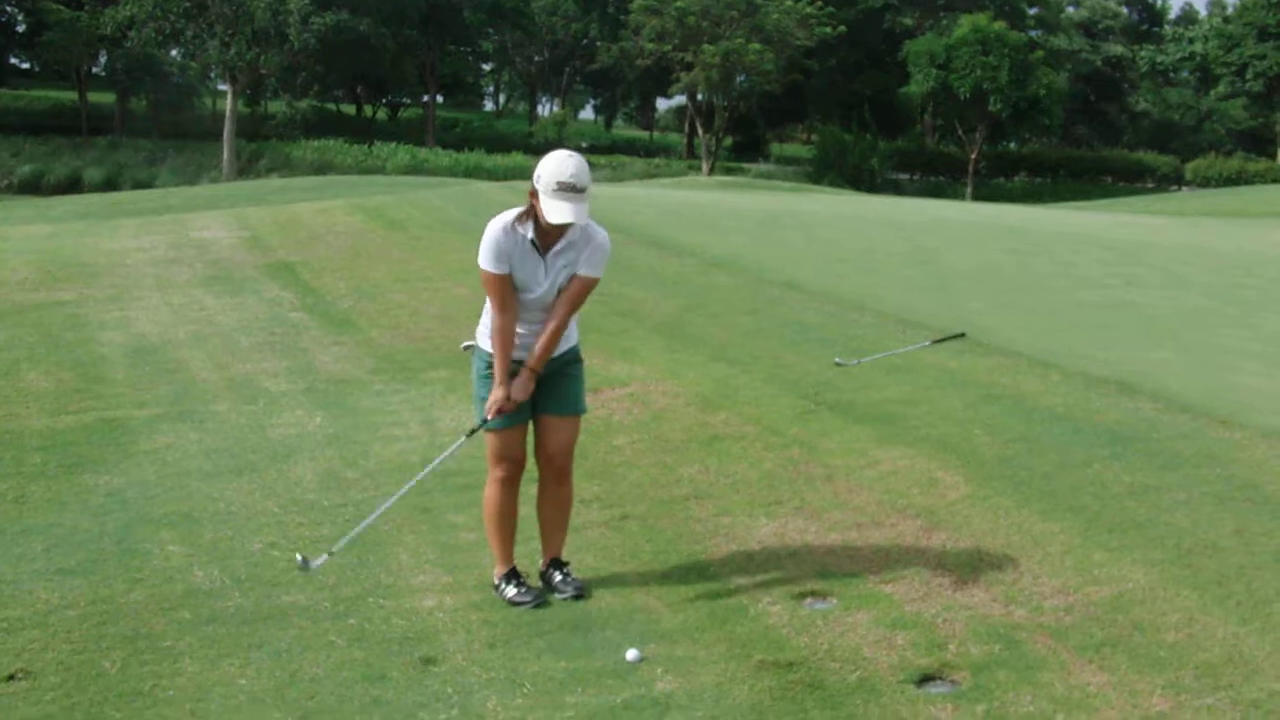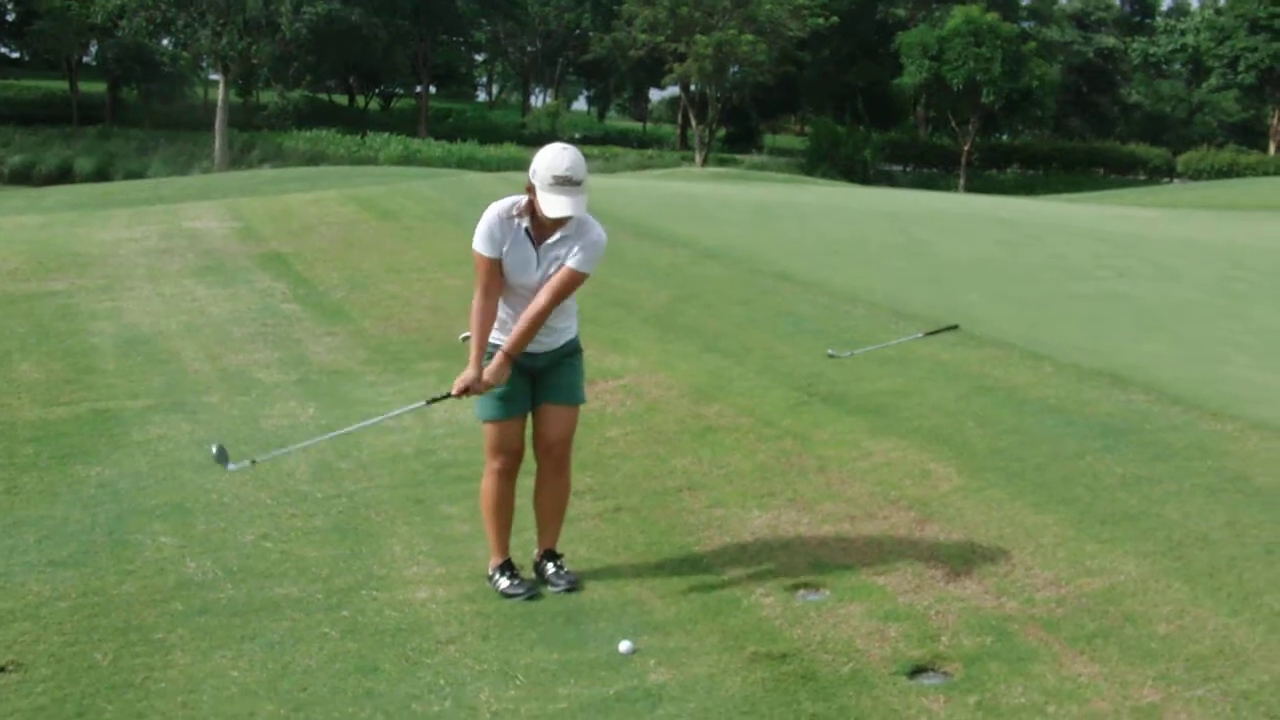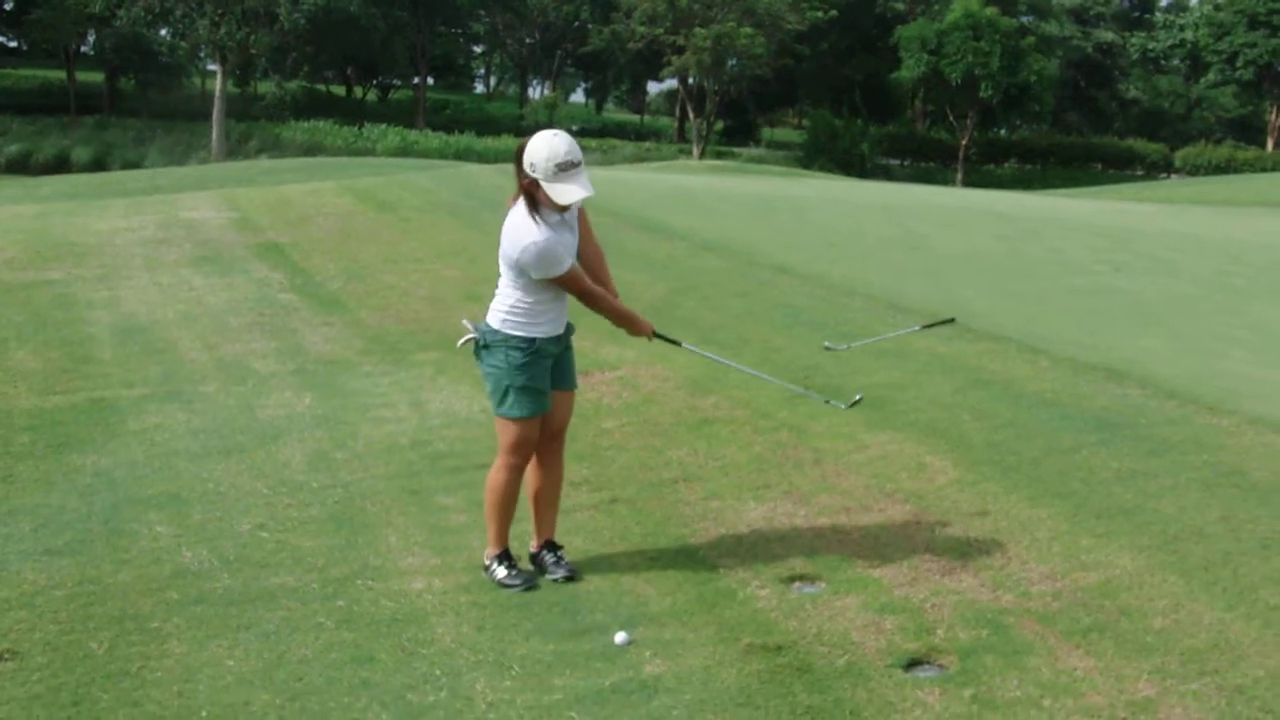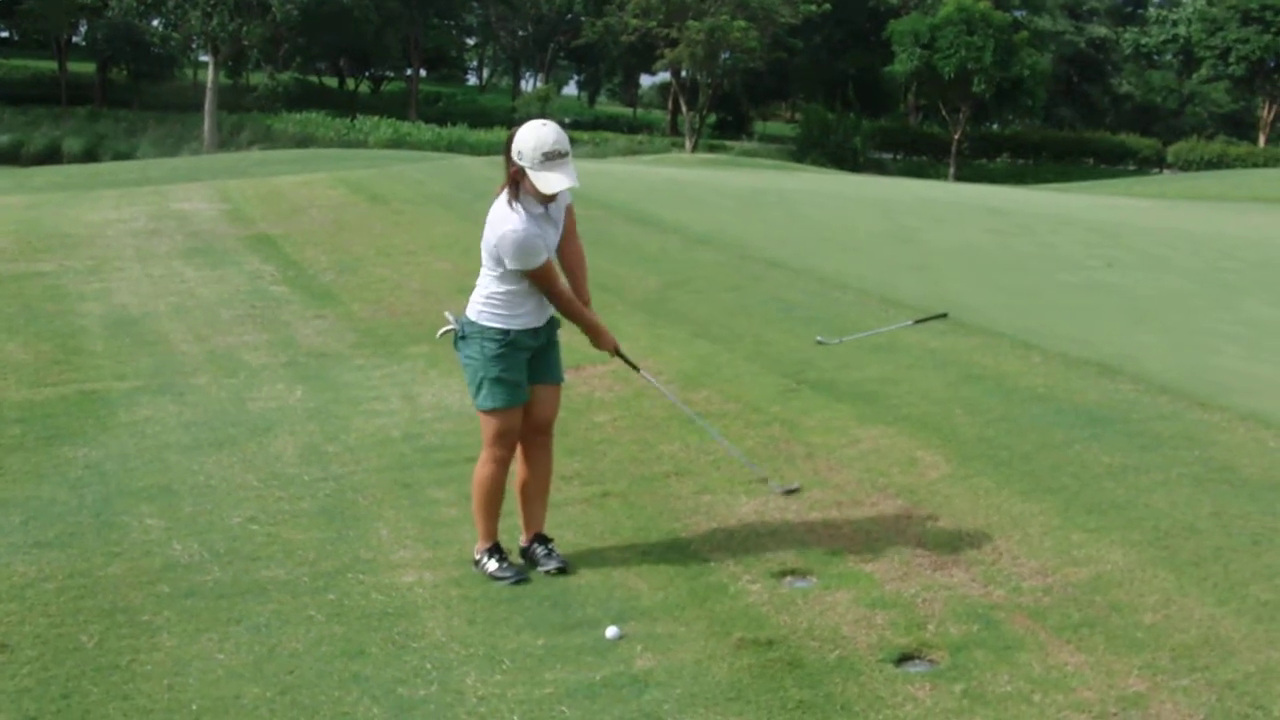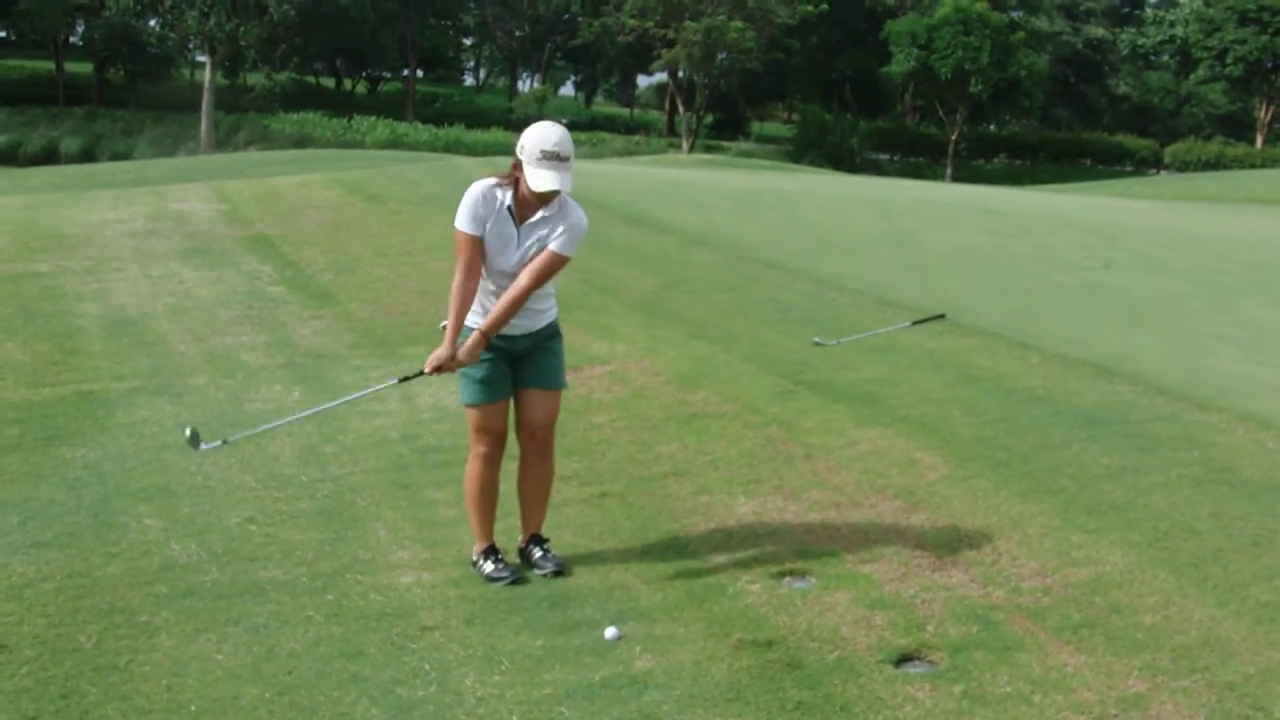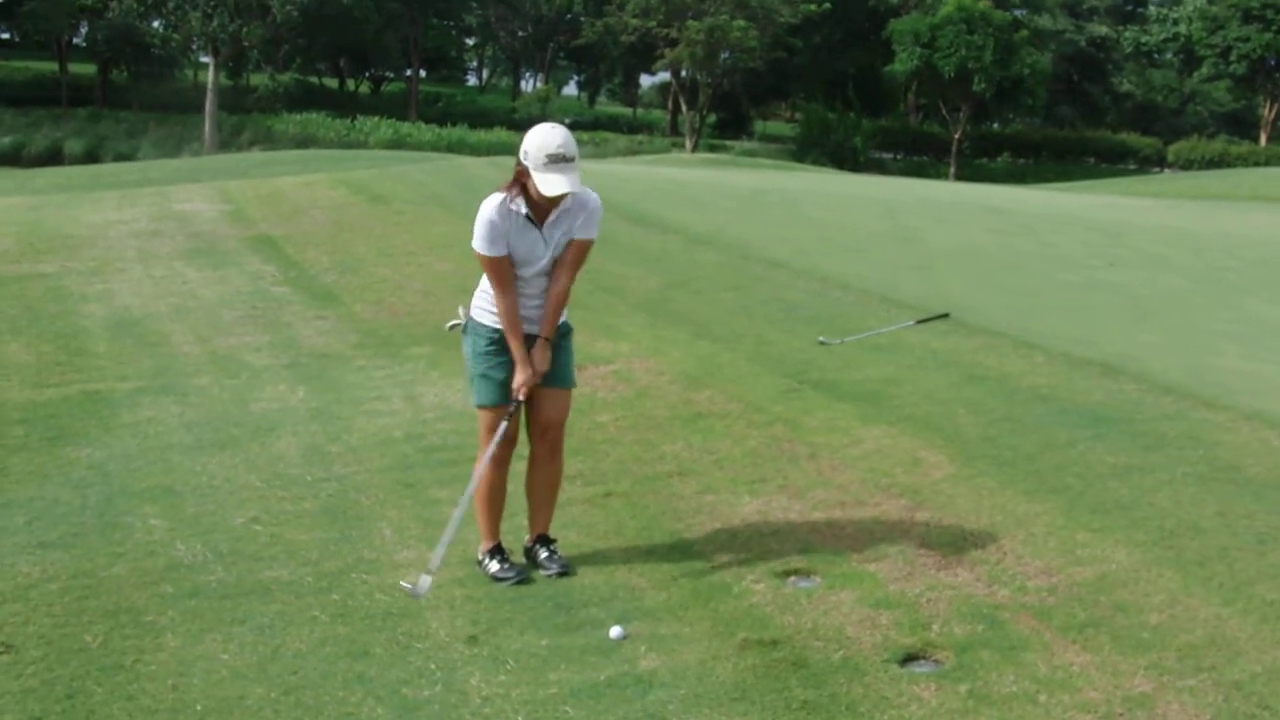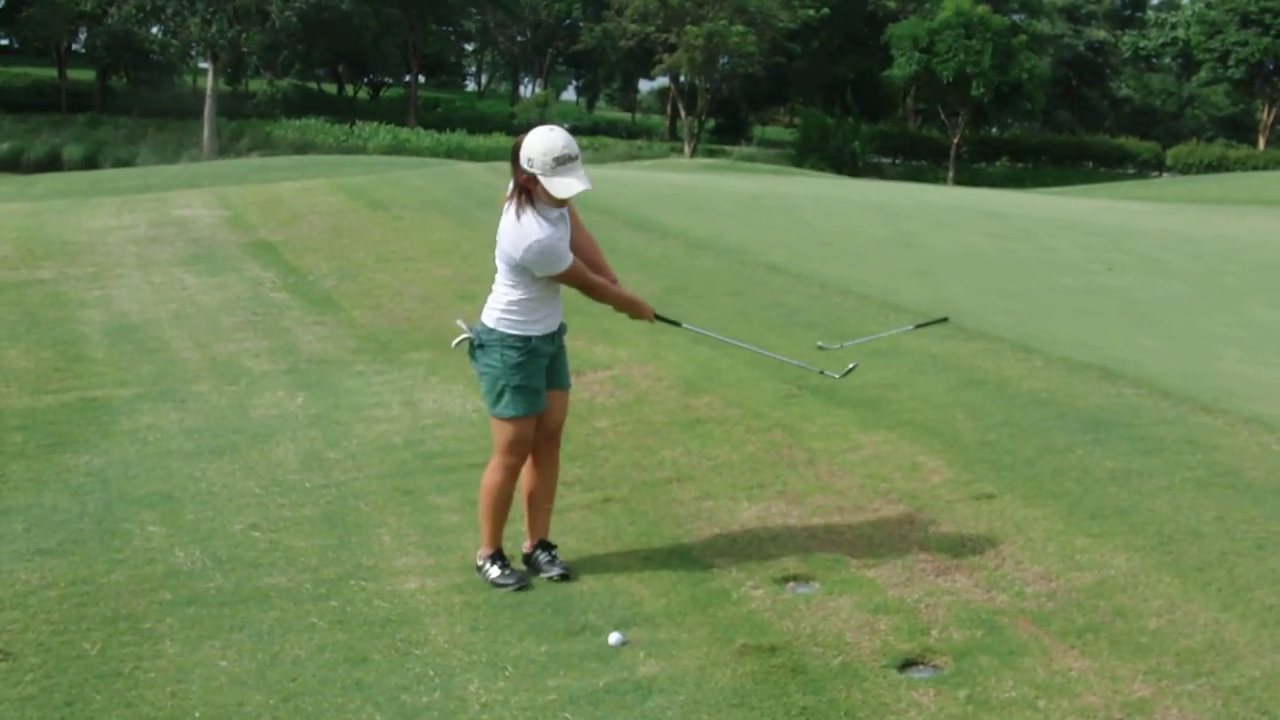
dt=0.4s
person 1, frame 1
left shoulder: (595, 242)
right shoulder: (501, 233)
left elbow: (561, 314)
right elbow: (502, 314)
left wrist: (531, 375)
right wrist: (501, 382)
left hip: (559, 359)
right hip: (500, 358)
left knee: (558, 464)
right knee: (507, 467)
left ankle: (553, 563)
right ankle: (504, 571)
person 1, frame 2
left shoulder: (590, 237)
right shoulder: (498, 218)
left elbow: (545, 305)
right elbow: (486, 296)
left wrist: (503, 364)
right wrist: (476, 362)
left hip: (558, 351)
right hip: (499, 347)
left knee: (555, 454)
right knee: (503, 459)
left ankle: (548, 555)
right ankle: (499, 564)
person 1, frame 3
left shoulder: (563, 191)
right shoulder: (534, 240)
left elbow: (588, 242)
right elbow: (586, 291)
left wrist: (615, 300)
right wrist: (631, 321)
left hip: (554, 335)
right hip: (516, 345)
left knee: (552, 441)
right knee: (517, 451)
left ankle: (544, 545)
right ankle: (495, 554)
person 1, frame 4
left shoulder: (549, 187)
right shoulder: (517, 229)
left elbow: (570, 249)
right elbow: (555, 290)
left wrist: (588, 310)
right wrist: (595, 331)
left hip: (538, 329)
right hip: (495, 337)
left knee: (540, 433)
right knee: (501, 445)
left ankle: (534, 538)
right ankle: (486, 548)
person 1, frame 5
left shoulder: (572, 221)
right shoulder: (482, 197)
left elbow: (525, 286)
right elbow: (466, 274)
left wrist: (479, 341)
right wrist: (451, 340)
left hip: (538, 334)
right hip: (474, 332)
left knee: (539, 437)
right knee: (488, 443)
left ankle: (532, 540)
right ankle: (484, 548)
person 1, frame 6
left shoulder: (586, 206)
right shoulder: (495, 213)
left elbow: (563, 280)
right elbow: (505, 295)
left wrist: (544, 344)
right wrist: (519, 362)
left hip: (552, 332)
right hip: (496, 332)
left knee: (550, 437)
right knee: (499, 445)
left ankle: (539, 539)
right ankle: (489, 548)
person 1, frame 7
left shoulder: (549, 190)
right shoulder: (536, 238)
left elbow: (579, 235)
right elbow: (588, 284)
left wrist: (616, 288)
right wrist: (632, 305)
left hip: (546, 336)
right hip: (511, 345)
left knee: (548, 441)
right knee: (512, 452)
left ankle: (537, 544)
right ankle: (489, 554)
